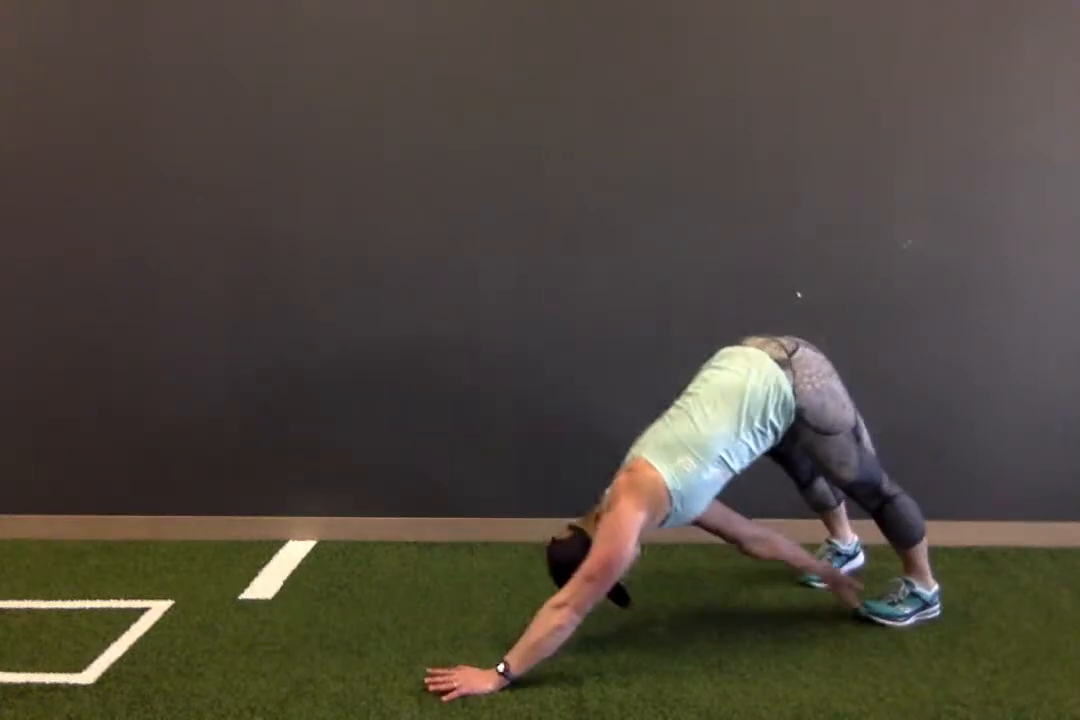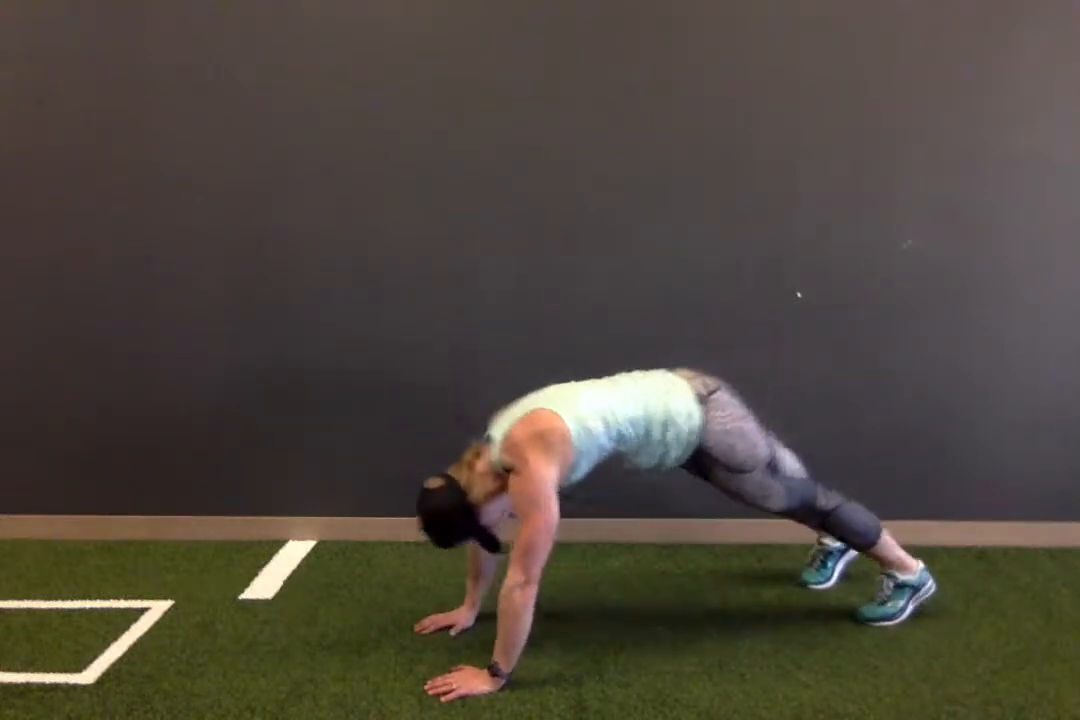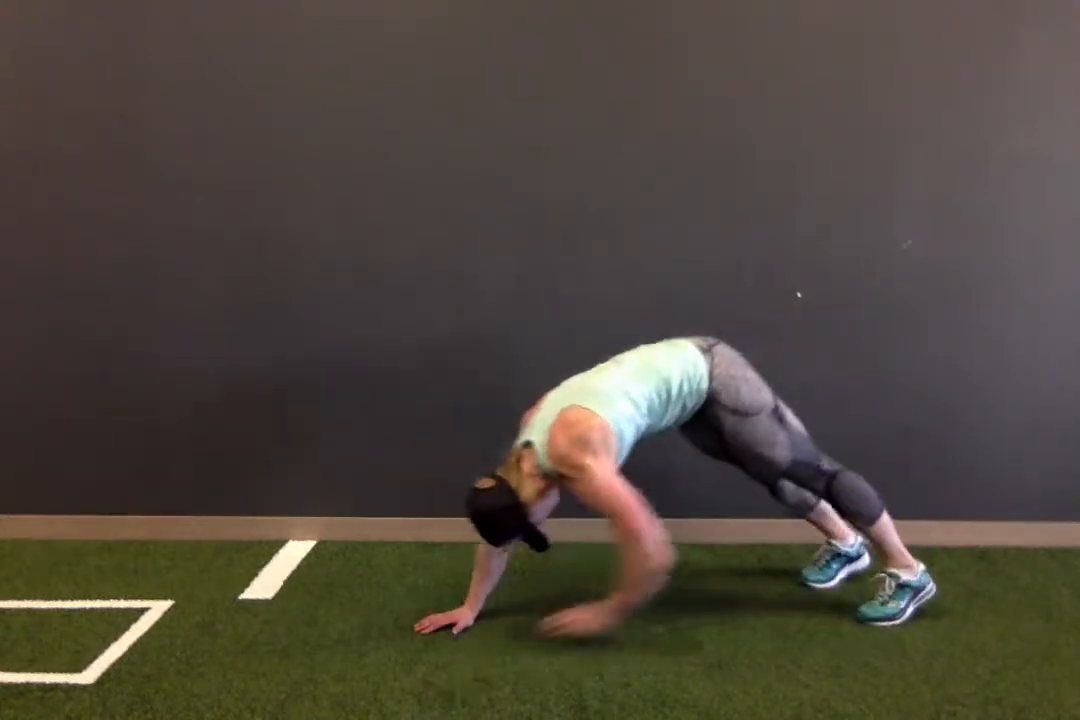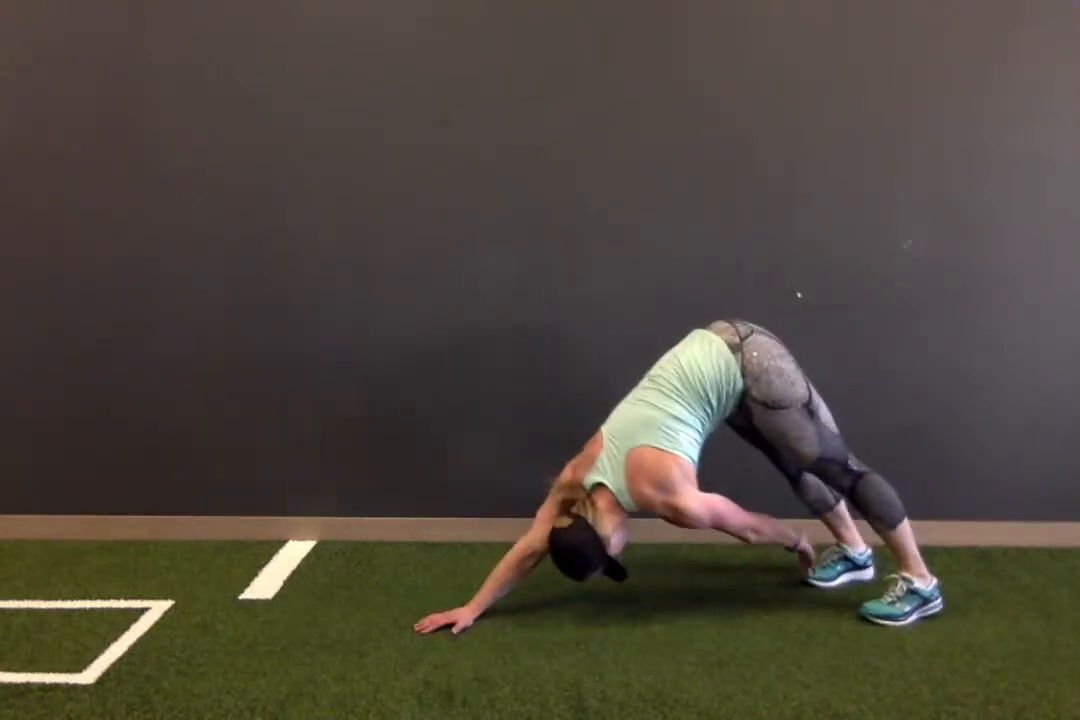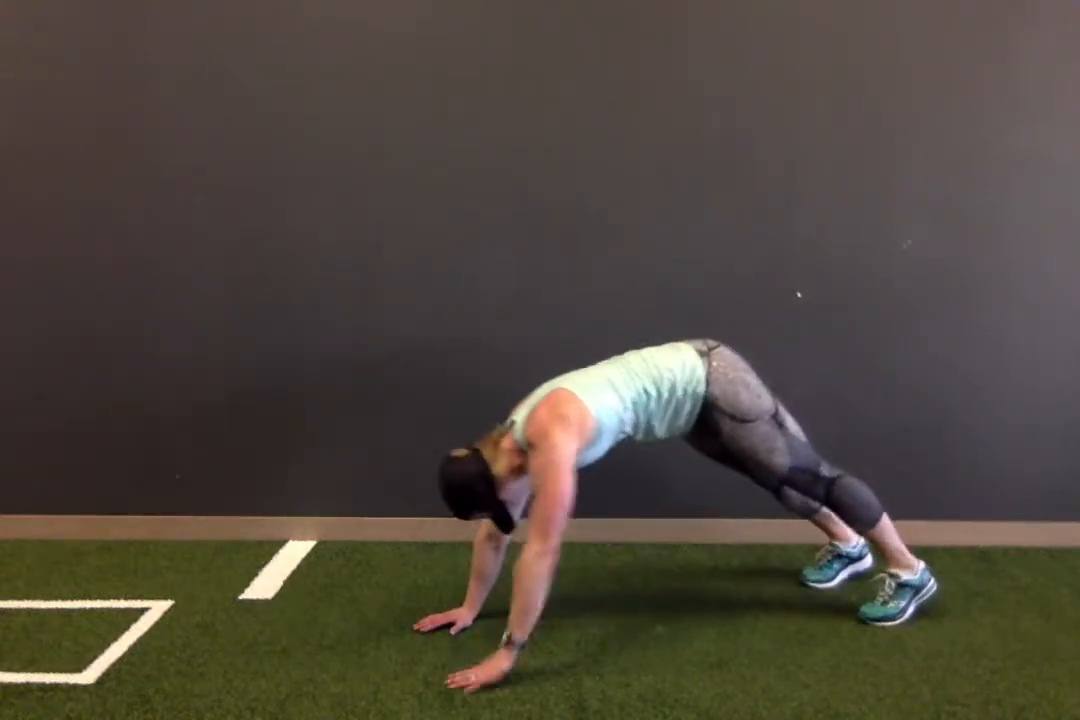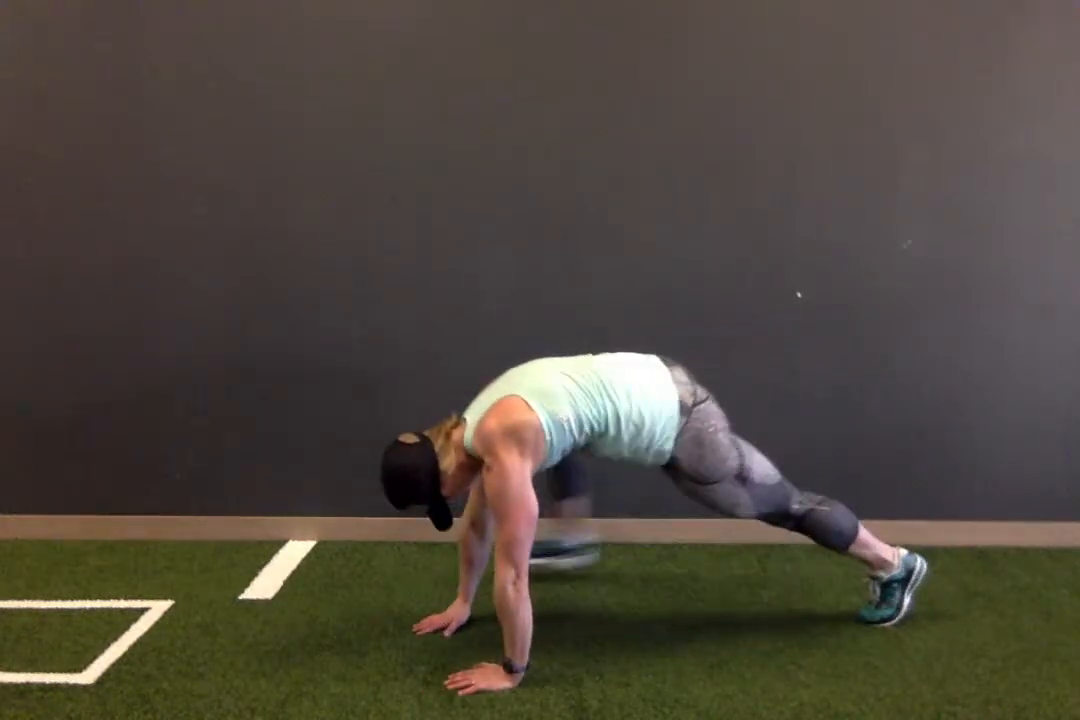
dt=0.5s
person 1, frame 1
left shoulder: (625, 510)
right shoulder: (643, 493)
left elbow: (568, 607)
right elbow: (744, 533)
right wrist: (819, 569)
left hip: (793, 382)
right hip: (757, 365)
left knee: (867, 486)
right knee: (801, 465)
left ankle: (923, 588)
right ankle: (843, 548)
person 1, frame 2
left shoulder: (533, 459)
right shoulder: (495, 440)
left elbow: (523, 579)
right elbow: (482, 527)
left wrist: (494, 675)
right wrist: (468, 608)
left hip: (699, 418)
right hip: (680, 398)
left knee: (804, 498)
right knee: (785, 491)
left ankle: (908, 575)
right ankle: (832, 546)
person 1, frame 3
left shoulder: (578, 460)
right shoulder: (523, 455)
left elbow: (653, 553)
right elbow: (497, 531)
left wrist: (608, 614)
right wrist: (470, 608)
left hip: (707, 375)
right hip: (685, 373)
left knee: (812, 468)
right knee: (764, 466)
left ankle: (909, 574)
right ankle: (844, 545)
person 1, frame 4
left shoulder: (661, 495)
right shoulder: (579, 475)
left elbow: (750, 526)
right elbow: (531, 544)
left wrist: (798, 544)
right wrist: (471, 609)
left hip: (747, 362)
right hip: (718, 349)
left knee: (837, 467)
right knee: (791, 458)
left ankle: (919, 582)
right ankle: (853, 552)
person 1, frame 5
left shoulder: (550, 438)
right shoulder: (511, 436)
left elbow: (541, 553)
right elbow: (494, 531)
left wrist: (507, 653)
right wrist: (470, 607)
left hip: (708, 379)
right hip: (687, 382)
left knee: (808, 472)
right knee: (770, 471)
left ankle: (909, 572)
right ankle: (848, 547)
person 1, frame 6
left shoulder: (499, 449)
right shoulder: (473, 427)
left elbow: (511, 573)
right elbow: (478, 521)
left wrist: (511, 671)
right wrist: (462, 604)
left hip: (674, 422)
right hip: (652, 378)
left knee: (778, 503)
left ankle: (892, 565)
